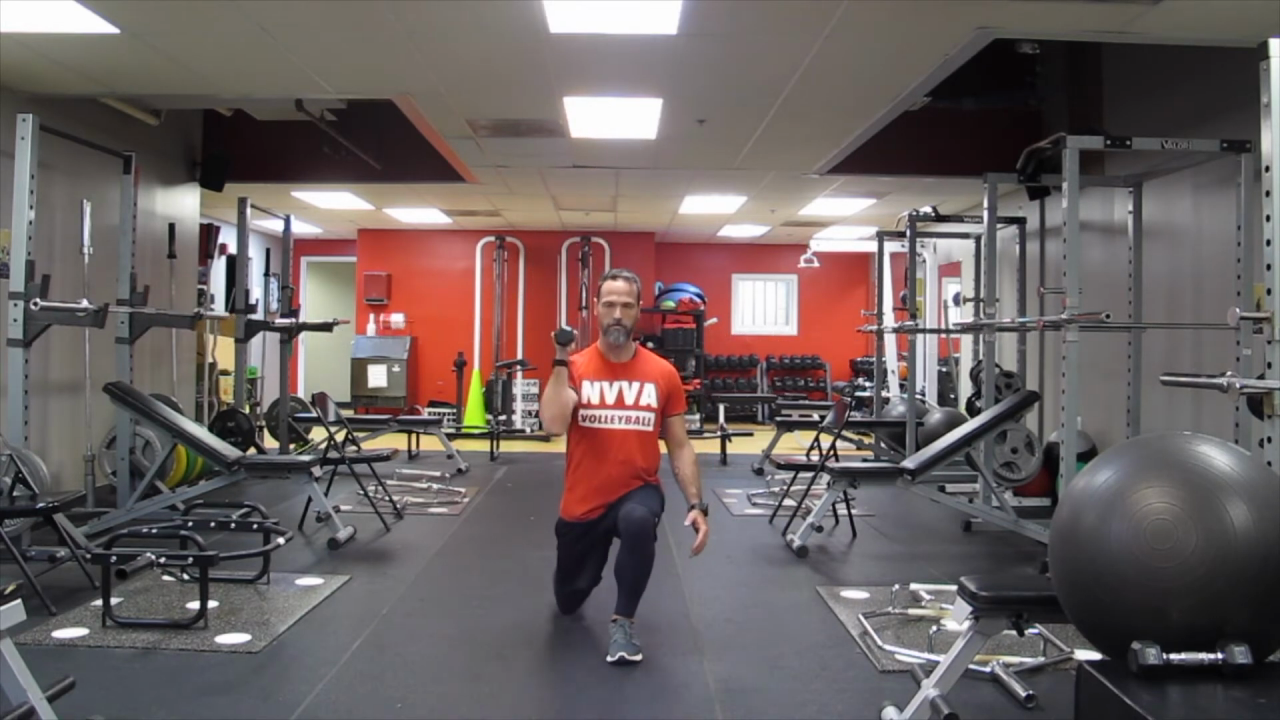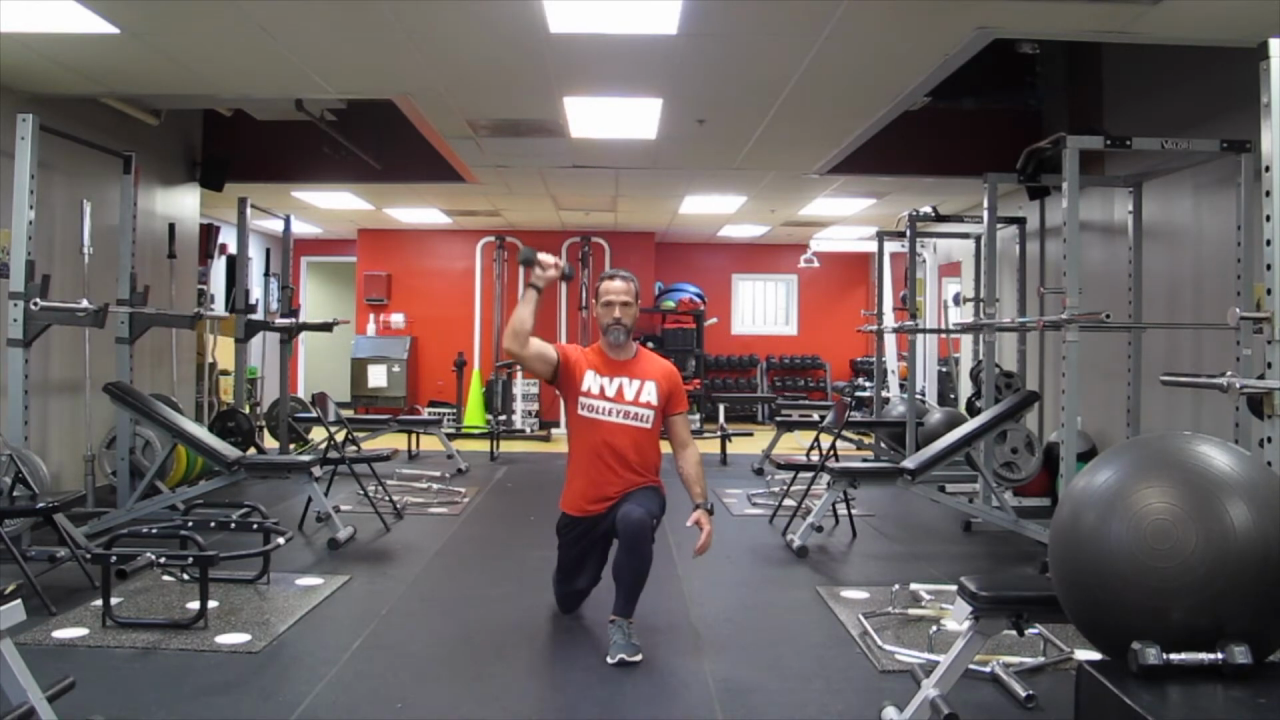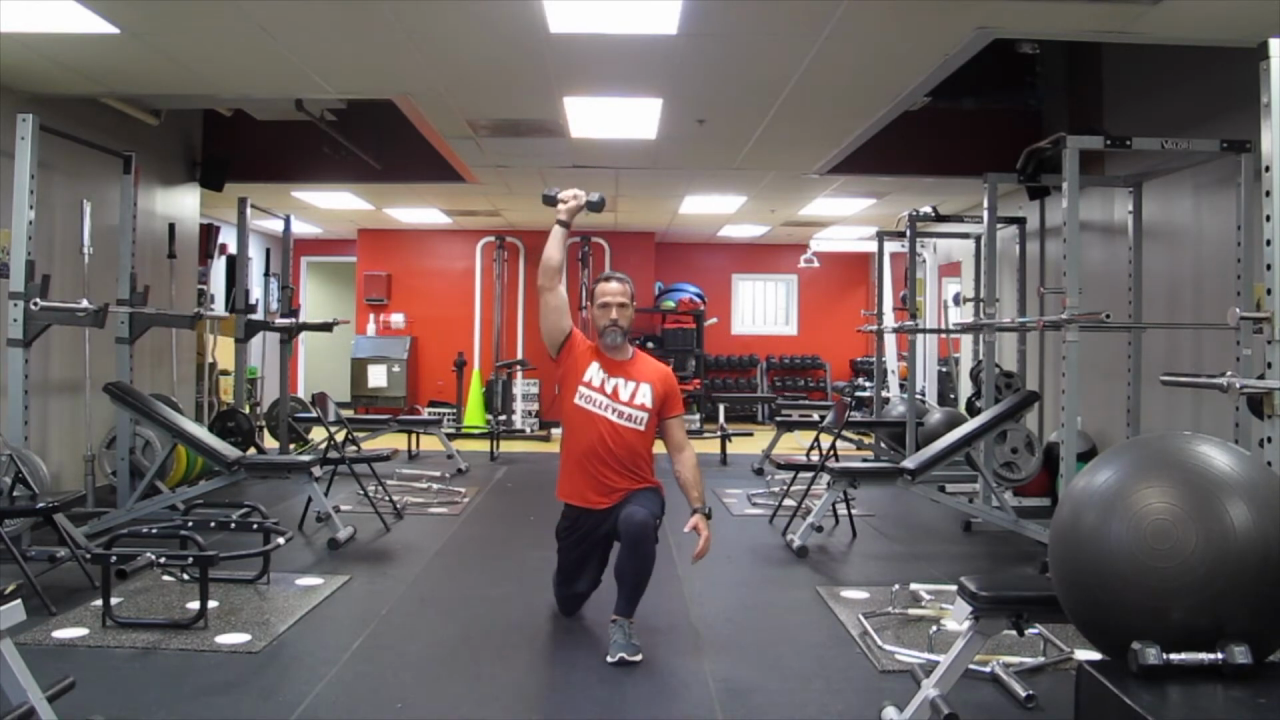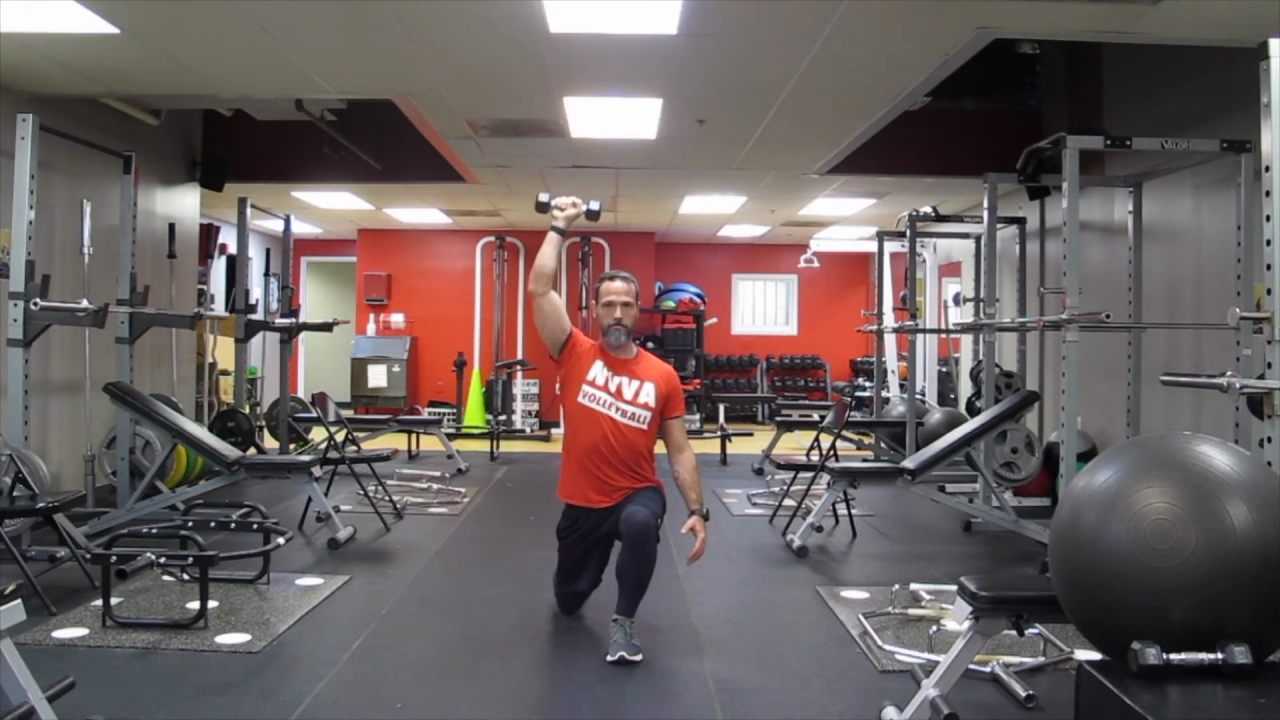
dt=0.3s
person 1, frame 1
left shoulder: (663, 374)
right shoulder: (575, 368)
left elbow: (680, 447)
right elbow: (553, 425)
left wrist: (697, 505)
right wrist: (561, 361)
left hip: (639, 491)
right hip: (583, 503)
left knee: (638, 522)
right knee: (567, 600)
left ankle: (623, 623)
right ankle: (591, 569)
person 1, frame 2
left shoulder: (664, 373)
right shoulder: (573, 361)
left elbow: (684, 447)
right elbow: (514, 347)
left wrist: (701, 505)
right wrist: (535, 285)
left hip: (640, 492)
right hip: (582, 504)
left knee: (634, 523)
right knee: (567, 601)
left ankle: (621, 623)
right ankle: (590, 570)
person 1, frame 3
left shoulder: (659, 376)
right shoulder: (573, 357)
left elbow: (680, 450)
right elbow: (548, 283)
left wrist: (700, 511)
right wrist: (564, 220)
left hip: (637, 494)
right hip: (582, 504)
left knee: (638, 526)
right knee: (569, 602)
left ankle: (622, 622)
right ankle: (589, 565)
person 1, frame 4
left shoulder: (662, 375)
right shoulder: (575, 356)
left elbow: (680, 451)
right elbow: (539, 290)
left wrist: (697, 510)
right wrist: (559, 226)
left hip: (638, 493)
right hip: (582, 502)
left knee: (640, 525)
right knee: (568, 602)
left ankle: (623, 622)
right ankle: (593, 567)
